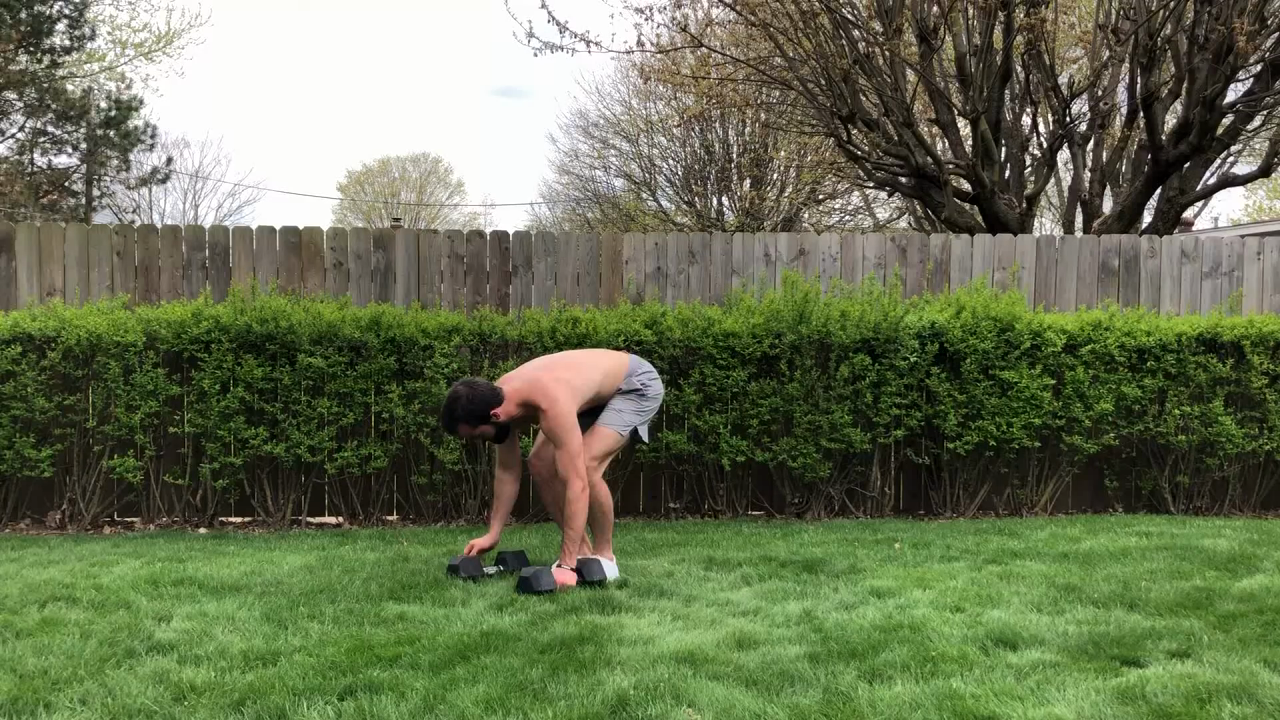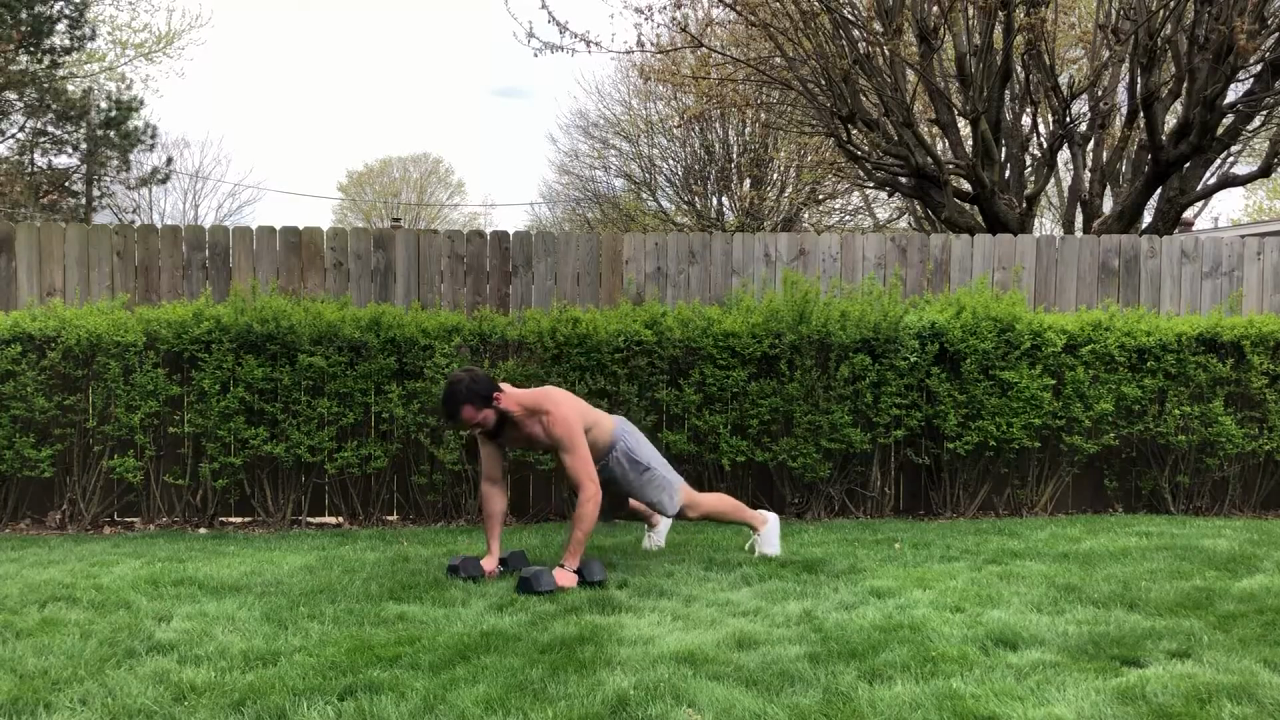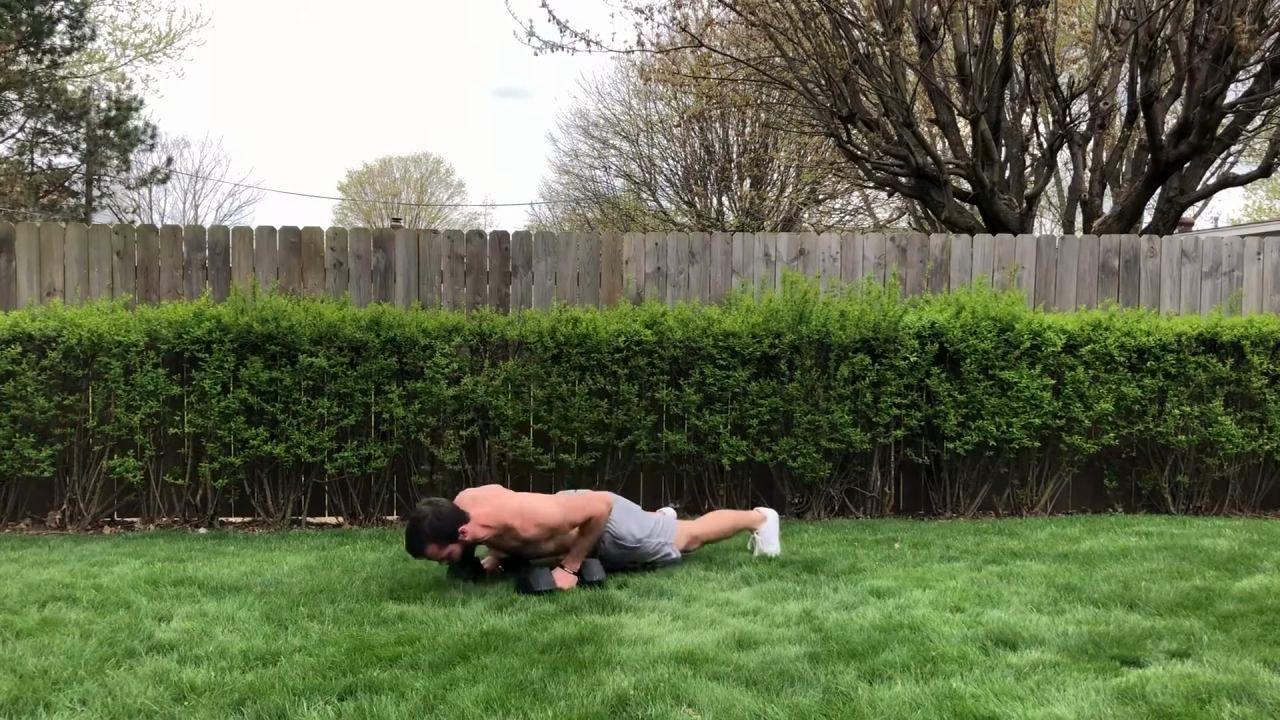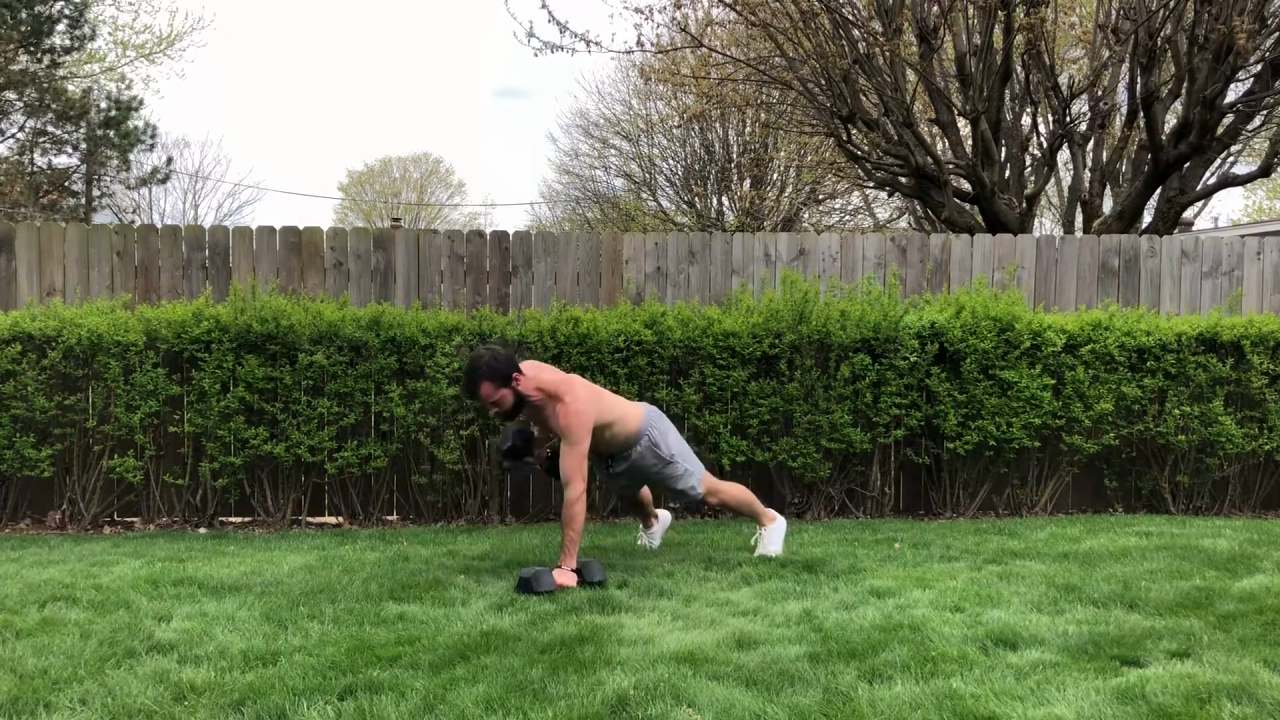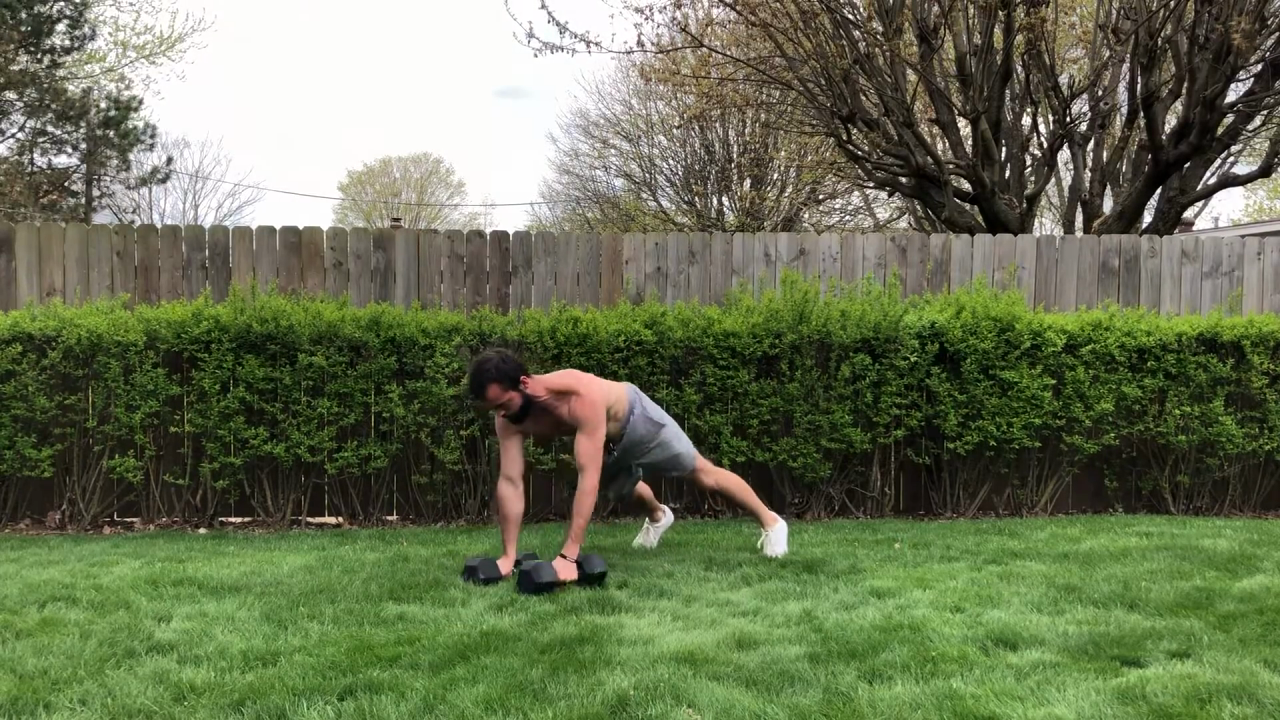
dt=1s
person 1, frame 1
left shoulder: (550, 404)
right shoulder: (500, 397)
left elbow: (577, 484)
right elbow: (507, 470)
left wrist: (567, 565)
right wrist: (492, 535)
left hip: (638, 384)
right hip: (599, 388)
left knee: (586, 465)
right knee: (540, 465)
left ankle: (604, 556)
right ankle: (583, 552)
person 1, frame 2
left shoulder: (554, 414)
right shoulder: (491, 413)
left elbow: (590, 491)
right elbow: (492, 484)
left wrist: (569, 566)
right wrist: (493, 553)
left hip: (620, 447)
right hip: (594, 454)
left knee: (690, 507)
left ankle: (761, 521)
right ankle: (654, 518)
person 1, frame 3
left shoulder: (523, 524)
right shoulder: (463, 504)
left elbow: (601, 504)
left wrist: (570, 566)
right wrist: (494, 553)
left hip: (605, 525)
right hip: (573, 507)
left knee: (691, 536)
left ankle: (758, 518)
right ankle: (659, 517)
person 1, frame 4
left shoulder: (571, 403)
right shoulder: (521, 379)
left elbow: (575, 489)
left wrist: (567, 565)
right wrist: (539, 437)
left hip: (646, 435)
right hip: (607, 450)
left knee: (709, 492)
right knee: (630, 493)
left ankle: (769, 521)
right ankle: (653, 521)
person 1, frame 5
left shoulder: (581, 396)
right shoulder: (510, 415)
left elbow: (589, 478)
right elbow: (509, 483)
left wrist: (569, 555)
right wrist: (508, 555)
left hip: (634, 417)
right hip: (598, 440)
left knee: (703, 474)
right knee: (624, 488)
left ankle: (770, 522)
right ankle: (658, 516)
